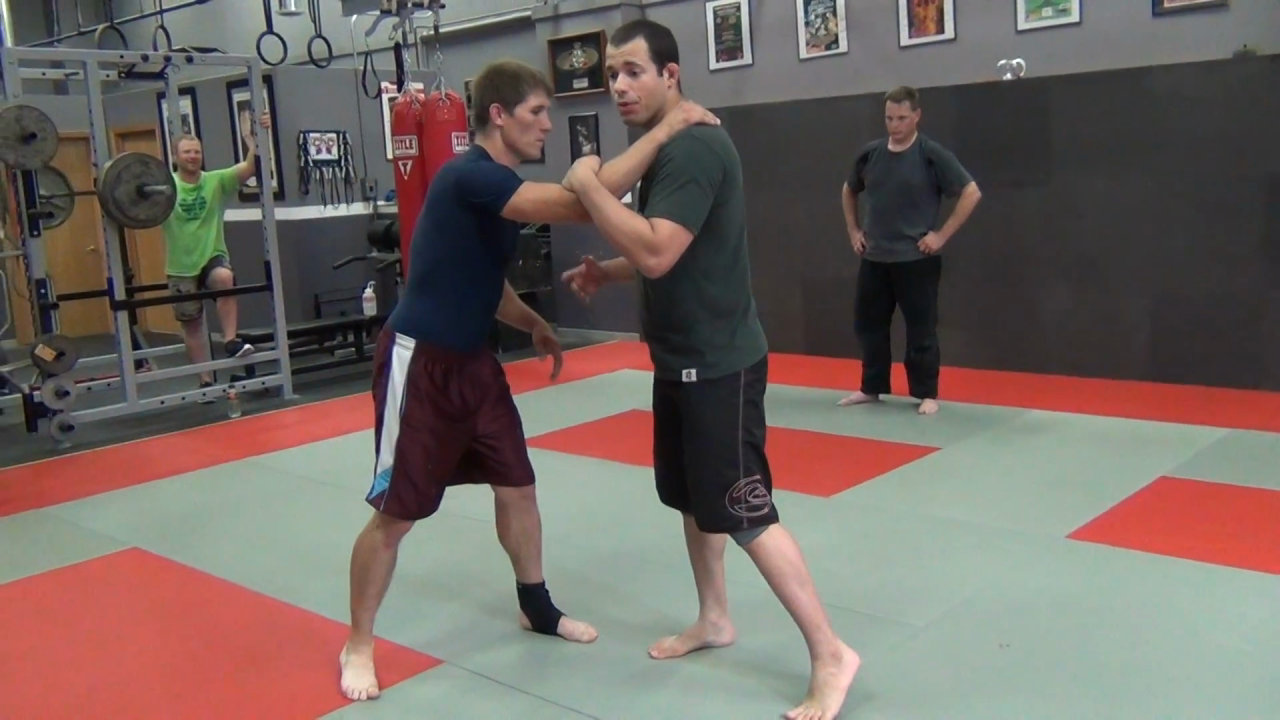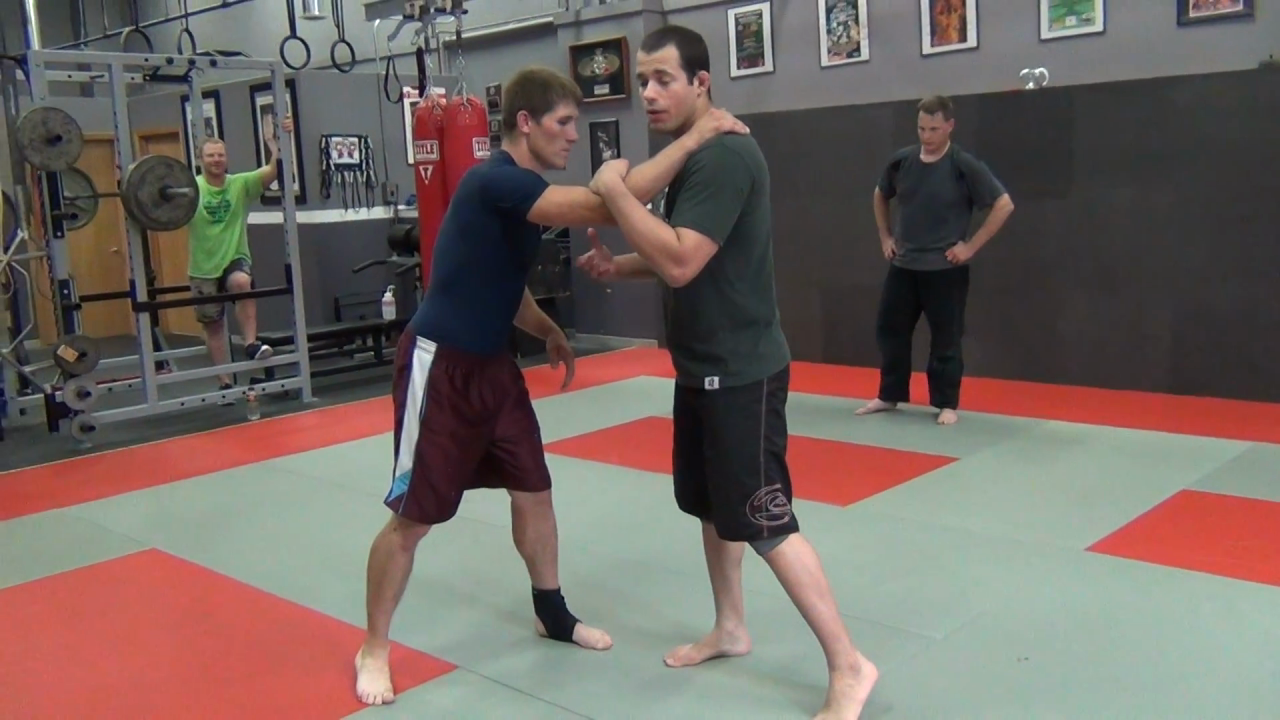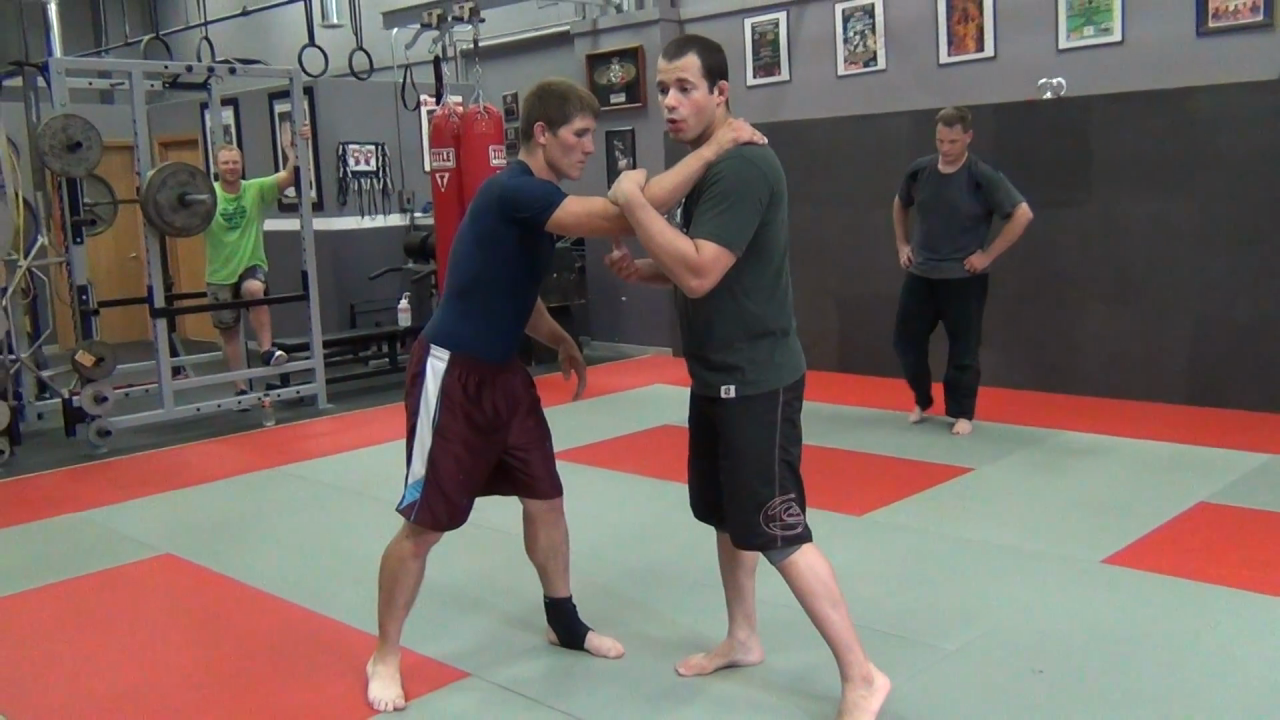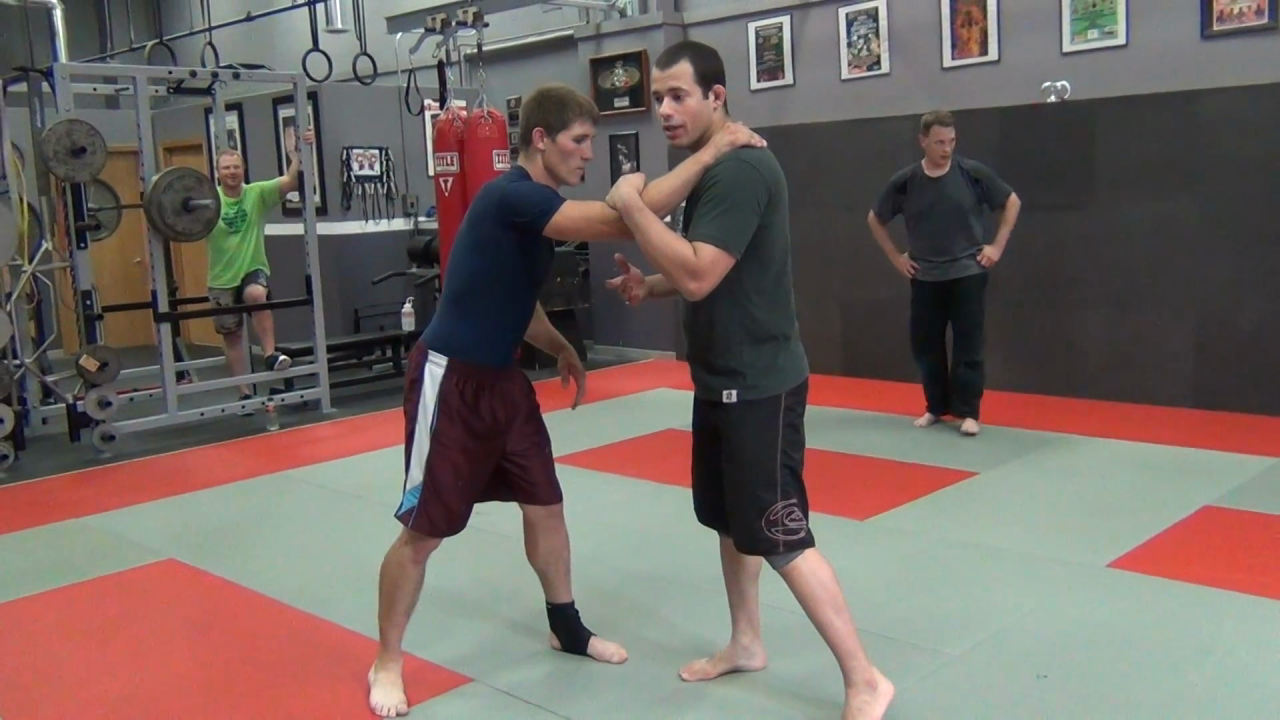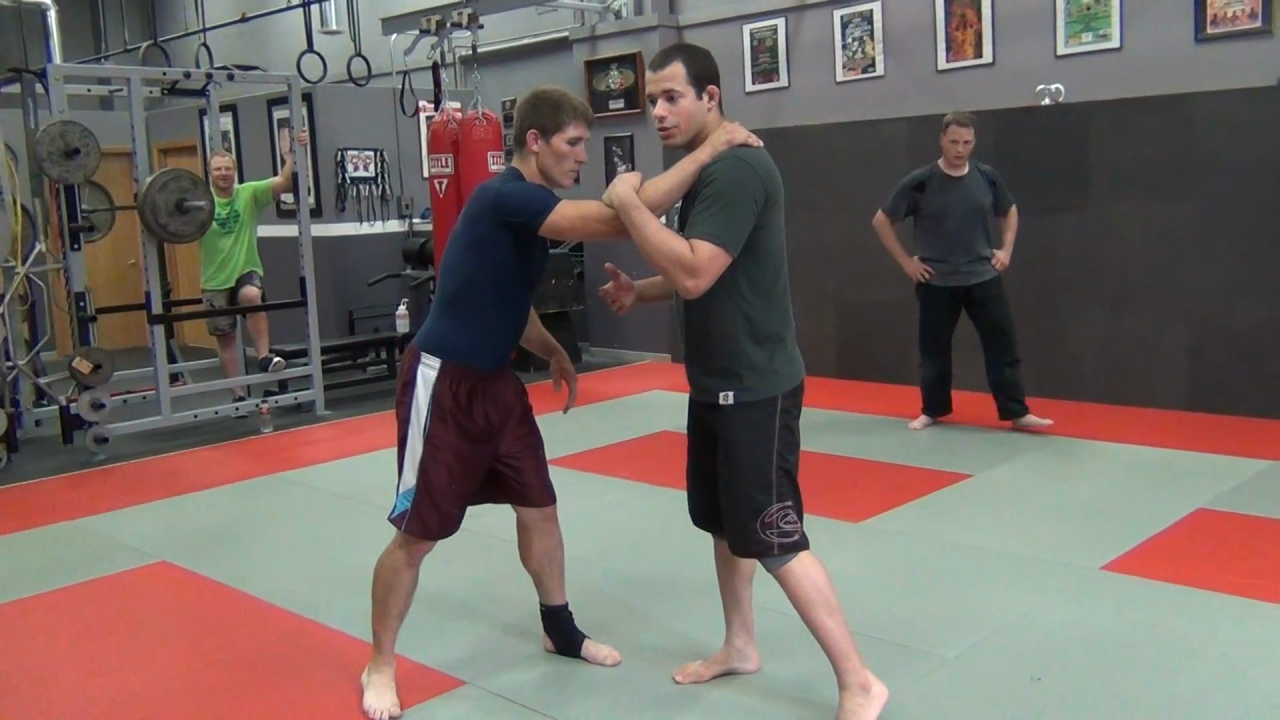
dt=0.4s
person 1, frame 1
left shoulder: (694, 148)
right shoulder: (669, 147)
left elbow: (657, 253)
left wrist: (587, 183)
right wrist: (605, 273)
left hip: (718, 362)
right hip: (683, 357)
left knee: (744, 512)
right knee: (691, 496)
left ankle: (831, 655)
right ankle: (714, 619)
person 1, frame 2
left shoulder: (724, 156)
right shoulder: (695, 154)
left elbow: (682, 262)
left wrist: (615, 189)
right wrist: (620, 265)
left hip: (741, 371)
right hip: (704, 366)
left knee: (763, 522)
right knee: (711, 505)
right ankle: (730, 629)
person 1, frame 3
left shoulder: (743, 167)
right shoulder: (709, 164)
left elbow: (700, 274)
left wrist: (633, 200)
right wrist: (642, 268)
left hip: (756, 380)
right hip: (718, 374)
left knee: (777, 531)
right knee: (725, 513)
right ankle: (742, 638)
person 1, frame 4
left shoulder: (741, 170)
right shoulder: (713, 168)
left elbow: (699, 276)
left wrist: (631, 203)
right wrist: (648, 285)
left hip: (759, 384)
right hip: (723, 378)
left knee: (778, 534)
right knee: (729, 518)
right ankle: (746, 643)
person 1, frame 5
left shoulder: (737, 169)
right shoulder: (709, 169)
left elbow: (695, 274)
left wrist: (627, 200)
right wrist: (639, 291)
left hip: (754, 387)
right hip: (718, 381)
left knee: (772, 536)
right knee: (723, 520)
right ankle: (740, 646)
person 2, frame 1
left shoulder: (502, 186)
right shoulder: (469, 178)
right elbow: (583, 204)
left wrist: (533, 323)
right wrist: (665, 129)
left hip: (472, 359)
right hip: (420, 363)
left knee: (517, 485)
right knee: (395, 513)
left ankle: (536, 606)
right ankle: (358, 646)
person 2, frame 2
left shoulder: (525, 191)
right shoulder: (495, 183)
right elbow: (608, 205)
left wrist: (547, 330)
right wrist: (694, 137)
left hip: (492, 363)
right hip: (439, 367)
left knee: (533, 490)
right knee: (412, 517)
left ankle: (552, 613)
right ankle: (373, 650)
person 2, frame 3
left shoulder: (540, 199)
right shoulder: (513, 193)
right elbow: (624, 215)
left wrist: (559, 340)
right wrist: (713, 148)
left hip: (503, 371)
right hip: (452, 373)
left knee: (544, 498)
right knee: (424, 524)
left ankle: (563, 621)
right ankle: (384, 656)
person 2, frame 4
left shoulder: (539, 206)
right shoulder: (510, 198)
right elbow: (624, 219)
left wrist: (559, 347)
right wrist: (710, 151)
left hip: (502, 377)
right hip: (450, 380)
left knee: (544, 504)
right knee: (423, 531)
left ankle: (566, 627)
right ankle: (386, 663)
person 2, frame 5
left shoulder: (533, 207)
right shoulder: (505, 198)
right elbow: (618, 219)
left wrist: (551, 350)
right wrist: (708, 151)
left hip: (496, 380)
right hip: (443, 383)
left knee: (538, 507)
right knee: (416, 534)
left ankle: (560, 630)
right ankle: (379, 666)
person 3, frame 1
left shoulder: (932, 155)
right shoulder: (870, 154)
left elbow: (971, 193)
right elbow: (849, 190)
left wrist: (942, 235)
right wrist: (854, 230)
left hip: (917, 258)
right hip: (874, 258)
left knee: (921, 328)
right knee: (868, 324)
left ankle: (927, 394)
right ankle: (871, 388)
person 3, frame 2
left shoulder: (965, 166)
right shoulder: (902, 161)
left elbow: (1004, 204)
right elbow: (880, 195)
left wrist: (971, 245)
right wrist: (885, 236)
left hip: (945, 268)
right hip: (903, 265)
left knee: (946, 337)
right knee: (890, 329)
left ankle: (947, 404)
right ankle: (889, 395)
person 3, frame 3
left shoulder: (983, 177)
right shoulder: (919, 170)
left elbow: (1023, 214)
right elbow: (900, 204)
left wrist: (988, 254)
right wrist: (902, 244)
left hip: (963, 277)
right hip: (920, 273)
left knee: (963, 347)
right knee: (907, 338)
left ankle: (962, 413)
right ankle: (921, 402)
person 3, frame 4
left shoulder: (974, 173)
right shoulder: (904, 181)
left elbow: (1012, 202)
right elbow: (875, 219)
left wrist: (998, 245)
right wrist: (896, 257)
left hip: (968, 273)
right hip: (925, 277)
left knee: (969, 344)
right knee: (925, 345)
left ankle: (968, 413)
right ankle: (936, 407)
person 3, frame 5
left shoulder: (988, 177)
right shoulder: (920, 181)
left elbow: (1010, 212)
right elbow: (882, 220)
left wrist: (1006, 249)
right wrist: (906, 261)
left hip: (984, 277)
right hip: (936, 282)
left knee: (1001, 342)
right knee: (933, 348)
left ankle: (1017, 412)
right ankle: (932, 410)
person 4, frame 1
left shoulder: (217, 181)
left elbow: (250, 167)
left wrist: (256, 137)
left hip: (212, 256)
right hip: (181, 267)
left knee: (225, 278)
right knee: (191, 324)
left ankle: (231, 340)
right ankle: (206, 381)
person 4, frame 2
left shoulder: (241, 184)
left elbow: (274, 171)
left wrist: (279, 142)
left hip: (235, 258)
right hip: (203, 268)
left knee: (241, 282)
right knee: (213, 326)
left ankle: (251, 343)
right ankle: (225, 383)
person 4, frame 3
left shoulder: (256, 190)
left elbow: (290, 177)
left wrist: (295, 149)
left hip: (251, 265)
right hip: (220, 274)
left knee: (254, 291)
right knee: (229, 332)
left ankle: (267, 349)
right ankle: (241, 389)
person 4, frame 4
left shoulder: (257, 193)
left elbow: (291, 181)
left wrist: (297, 154)
left hip: (253, 269)
right hip: (222, 279)
left knee: (256, 296)
right knee: (231, 336)
left ankle: (270, 354)
right ankle: (245, 393)
person 4, frame 5
left shoulder: (250, 193)
left elbow: (284, 182)
left wrist: (292, 155)
left hip: (246, 271)
right hip: (215, 280)
left knee: (252, 297)
right knee: (225, 338)
left ankle: (264, 355)
right ankle: (239, 395)
